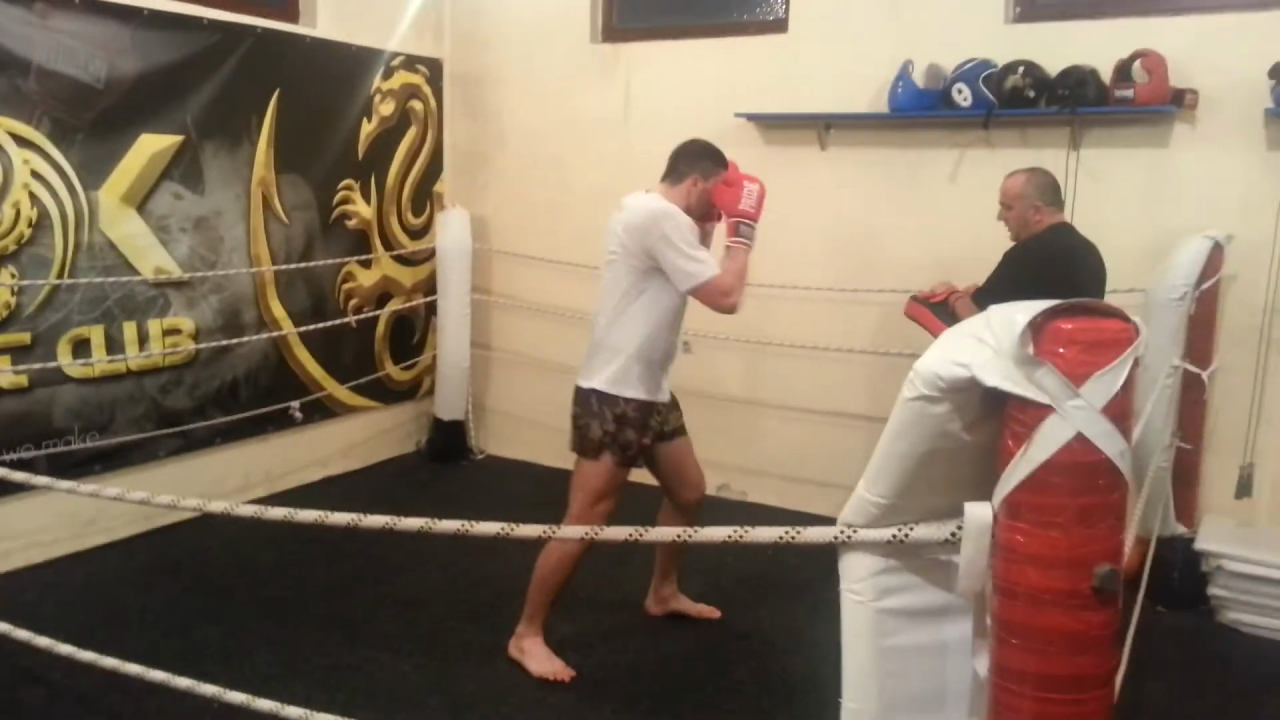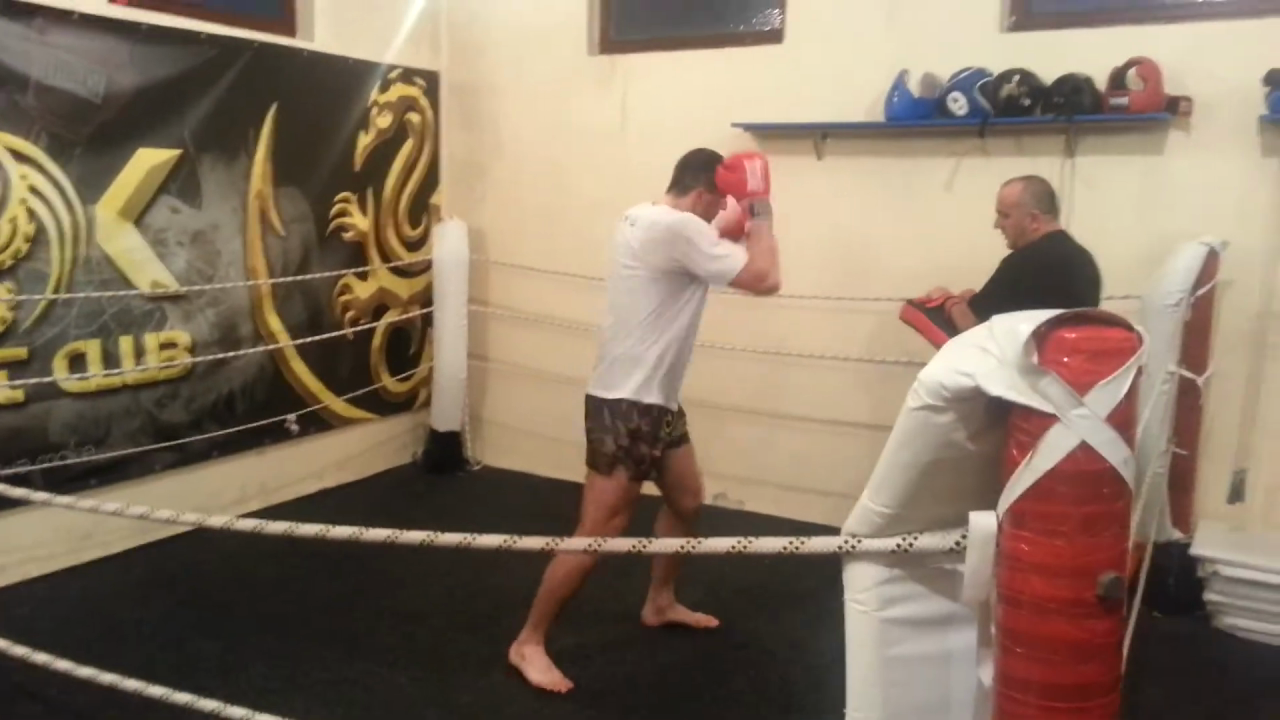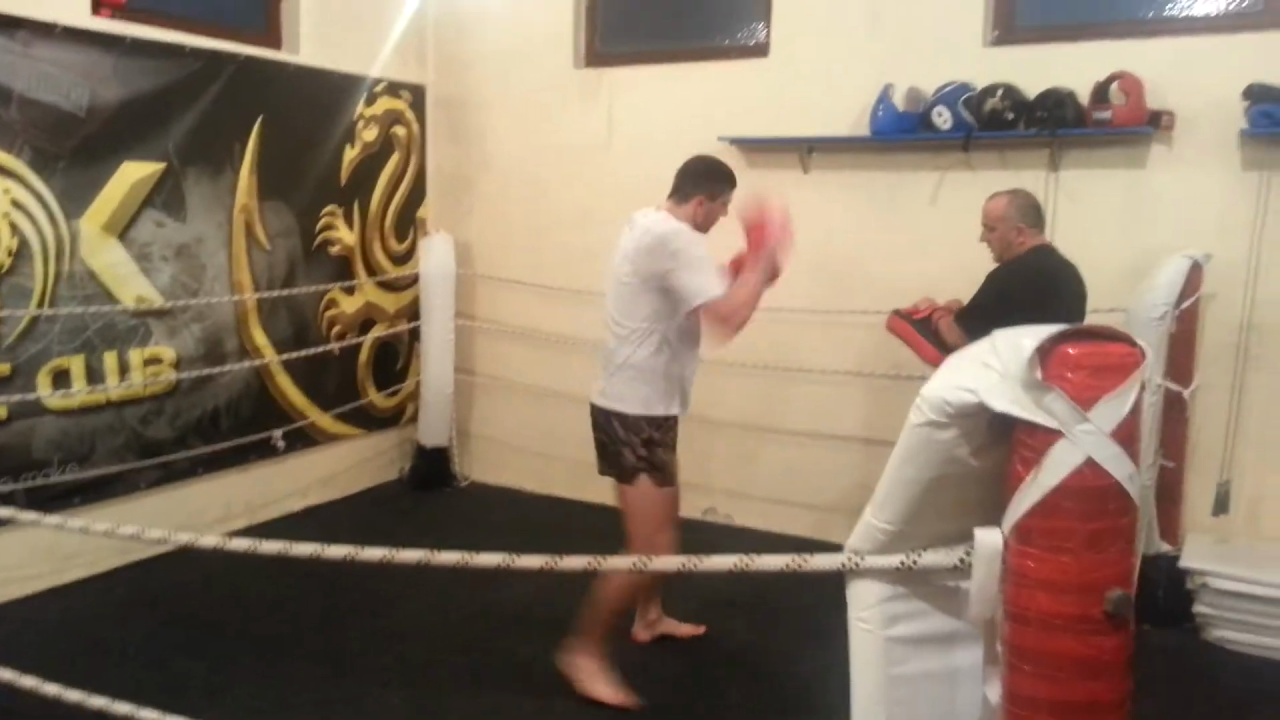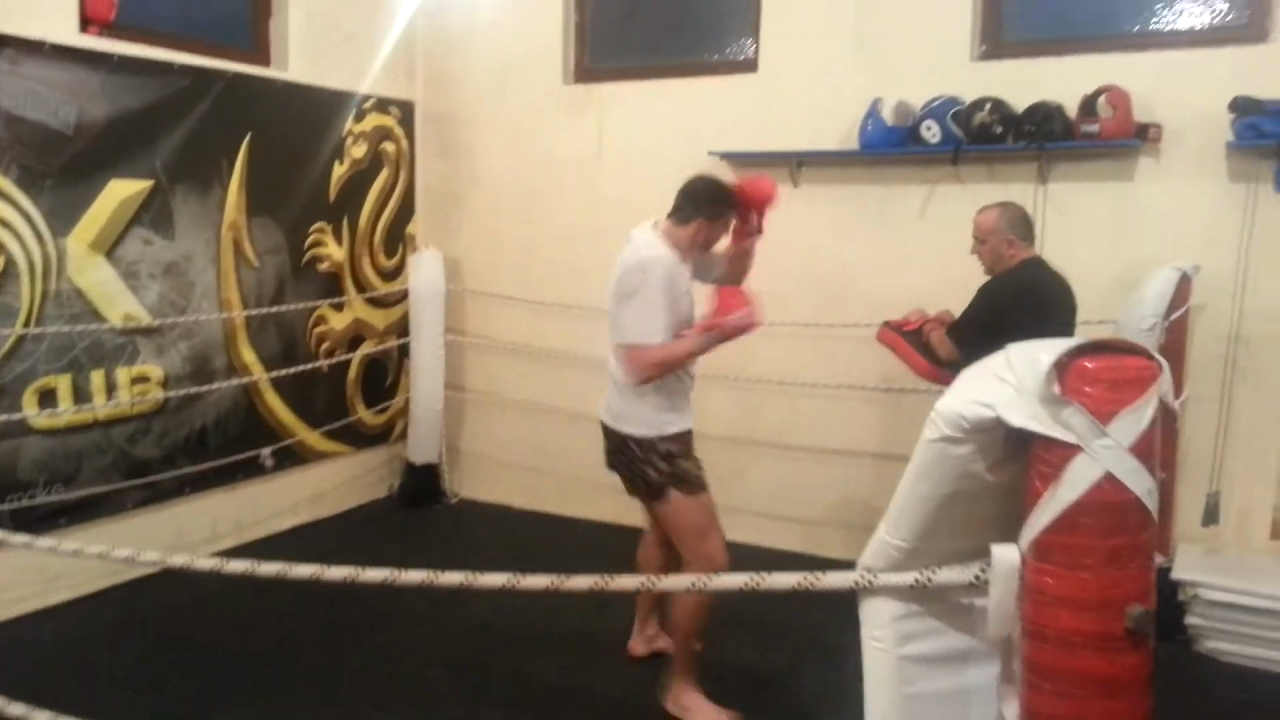
dt=0.1s
person 1, frame 1
left shoulder: (643, 209)
right shoulder: (659, 219)
left elbow: (693, 259)
right elbow: (725, 296)
left wrist: (719, 227)
right wrist: (745, 222)
left hip: (647, 389)
right hip: (613, 395)
left knee: (688, 491)
right knee: (585, 523)
left ankle: (663, 593)
right ankle: (526, 634)
person 1, frame 2
left shoulder: (643, 219)
right shoulder: (678, 229)
left elbow: (699, 263)
right elbow: (765, 279)
left wrist: (731, 230)
right wrist: (758, 205)
left hip: (655, 397)
right hip: (625, 404)
left knee: (687, 500)
right knee: (597, 536)
left ankle: (660, 602)
right ankle: (529, 641)
person 1, frame 3
left shoulder: (651, 226)
right shoulder: (674, 240)
left elbow: (698, 294)
right elbow: (729, 317)
left wrist: (748, 265)
right wrist: (763, 267)
left hip: (645, 404)
right hip: (635, 413)
left knee: (660, 518)
right knee: (653, 551)
left ankle: (647, 616)
right ankle: (583, 650)
person 1, frame 4
left shoulder: (659, 241)
right shoulder: (652, 265)
left elbow: (728, 270)
right elbow: (643, 366)
left wrist: (750, 231)
right wrist: (711, 333)
left hip: (657, 423)
right hip: (648, 431)
left knee: (666, 531)
right knee: (709, 560)
left ankle: (646, 631)
